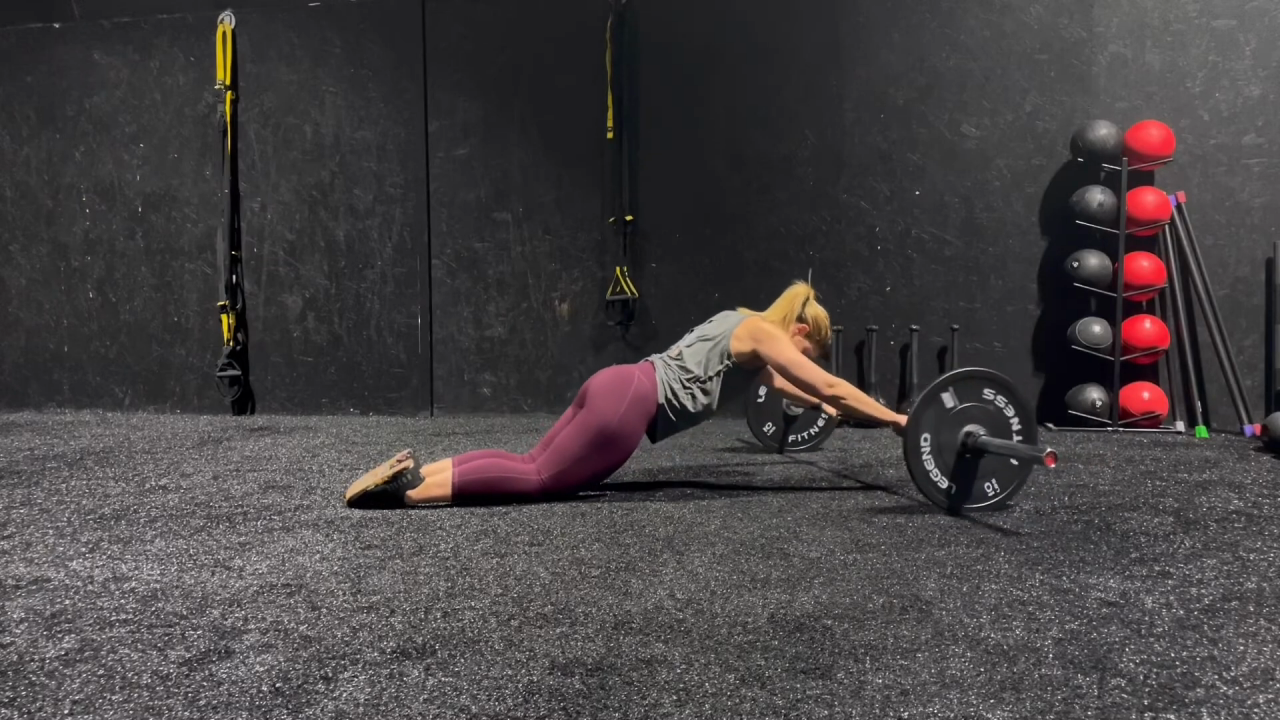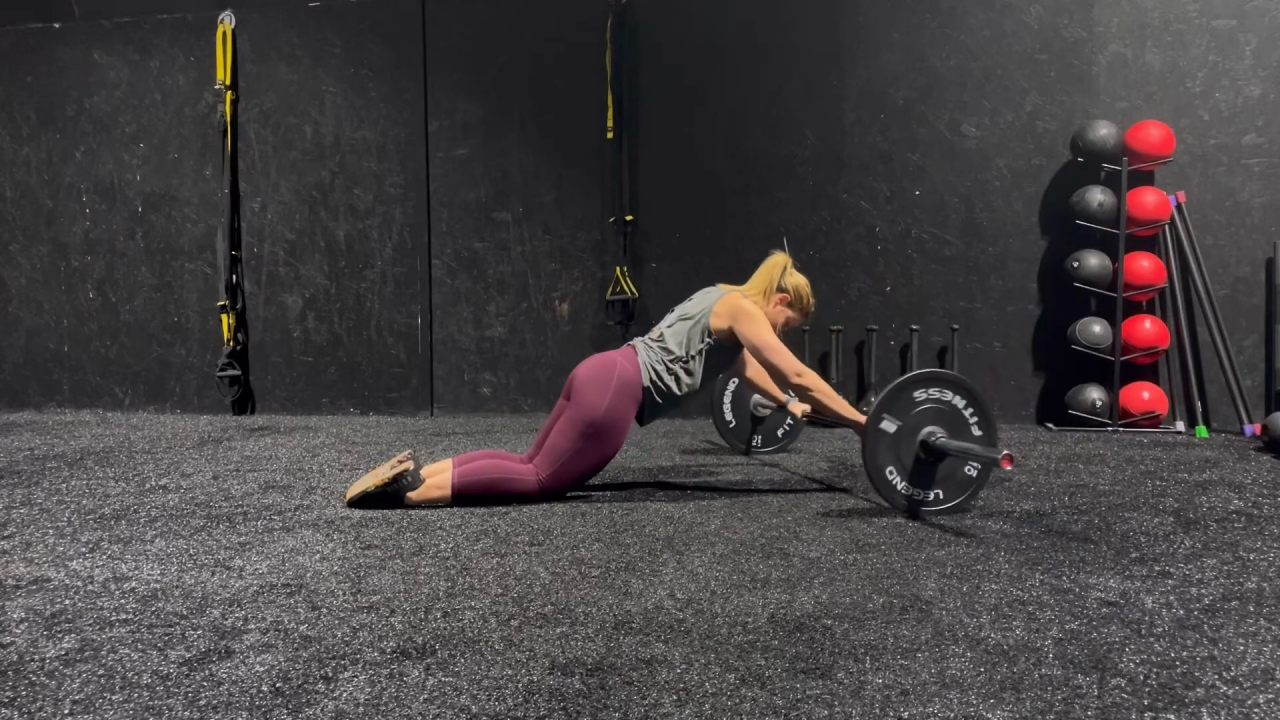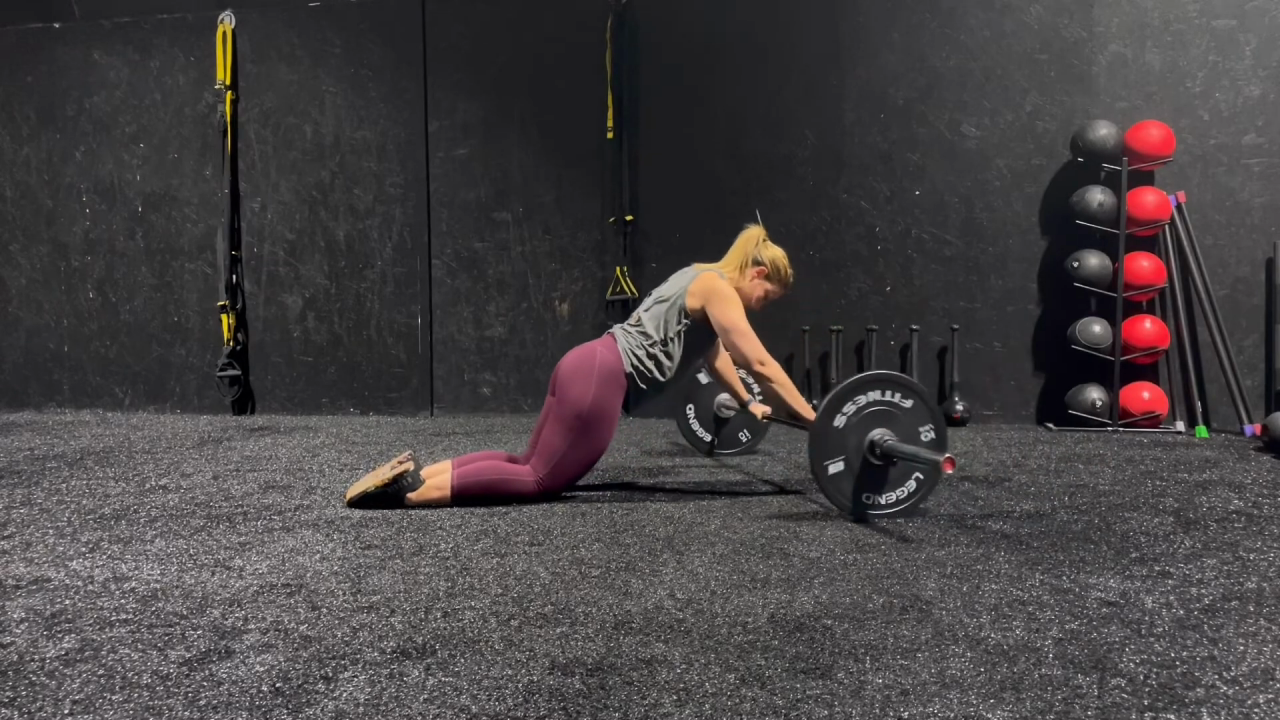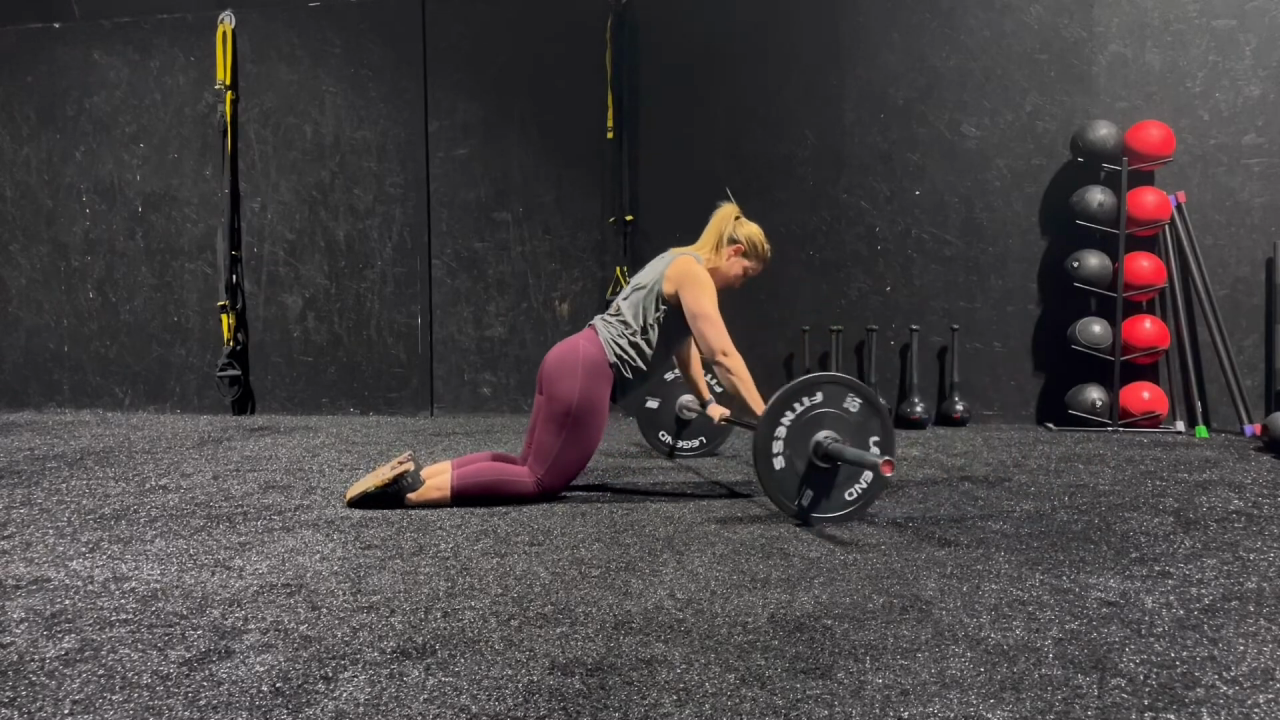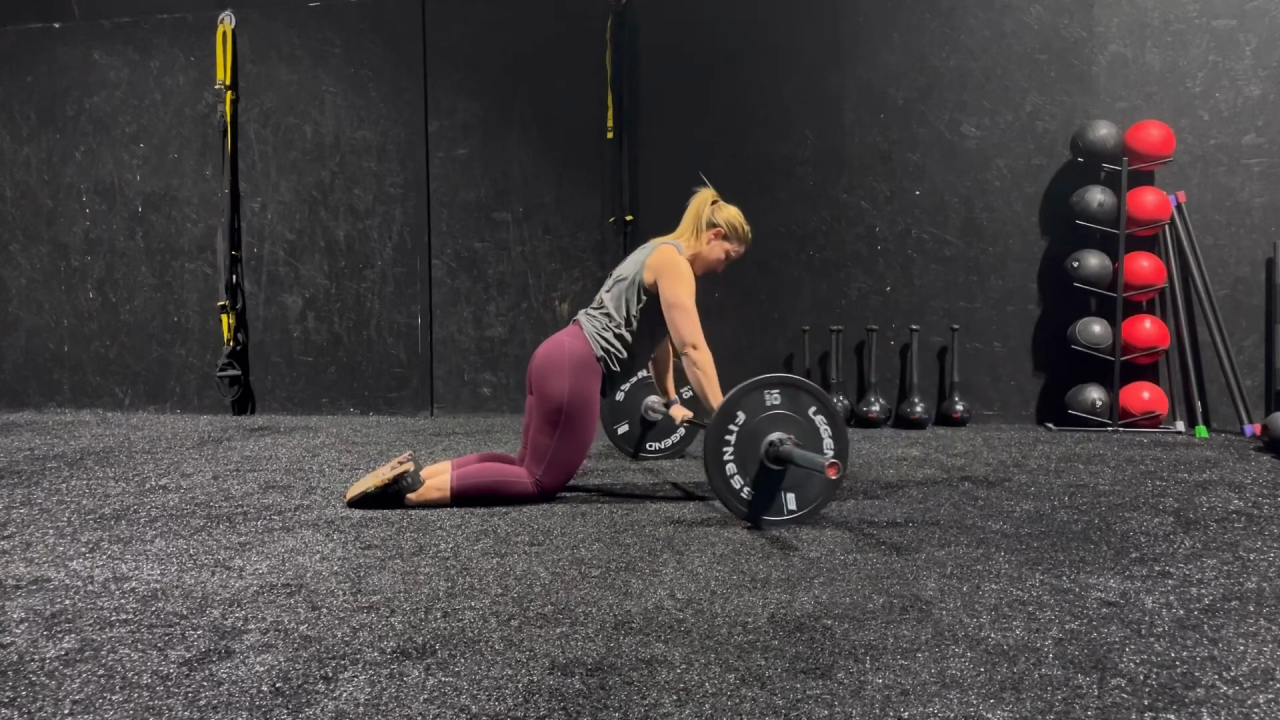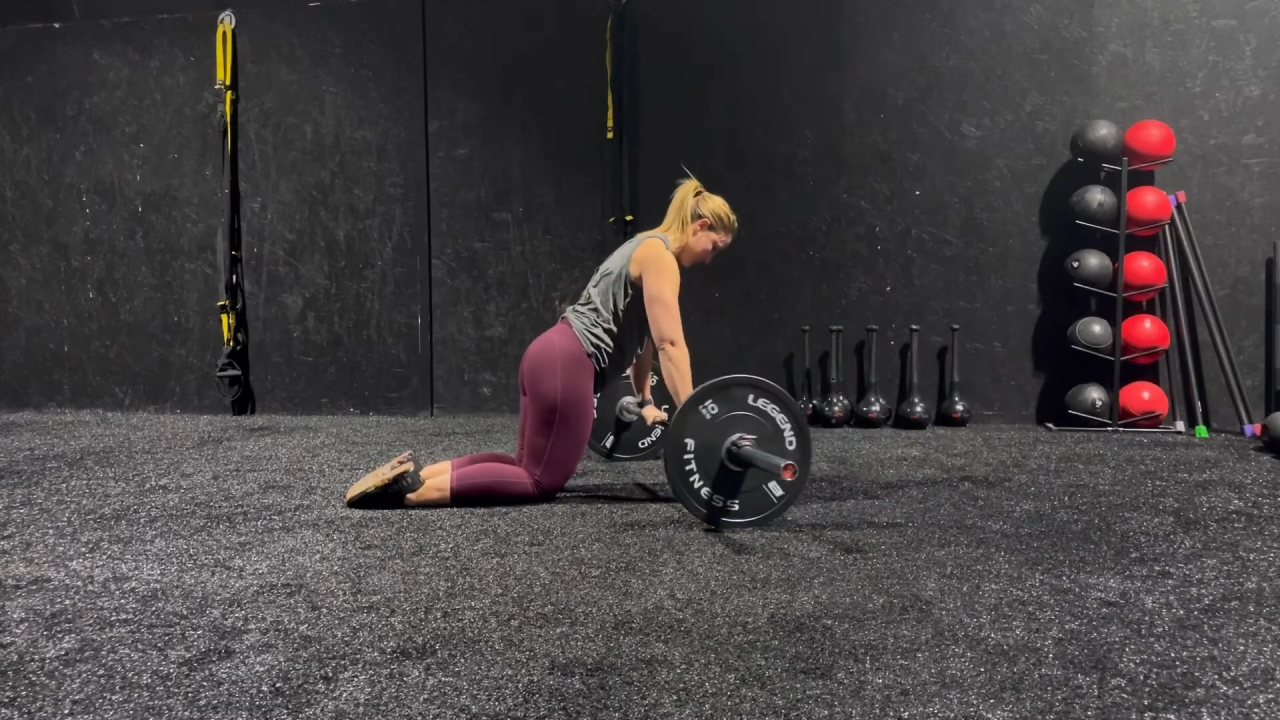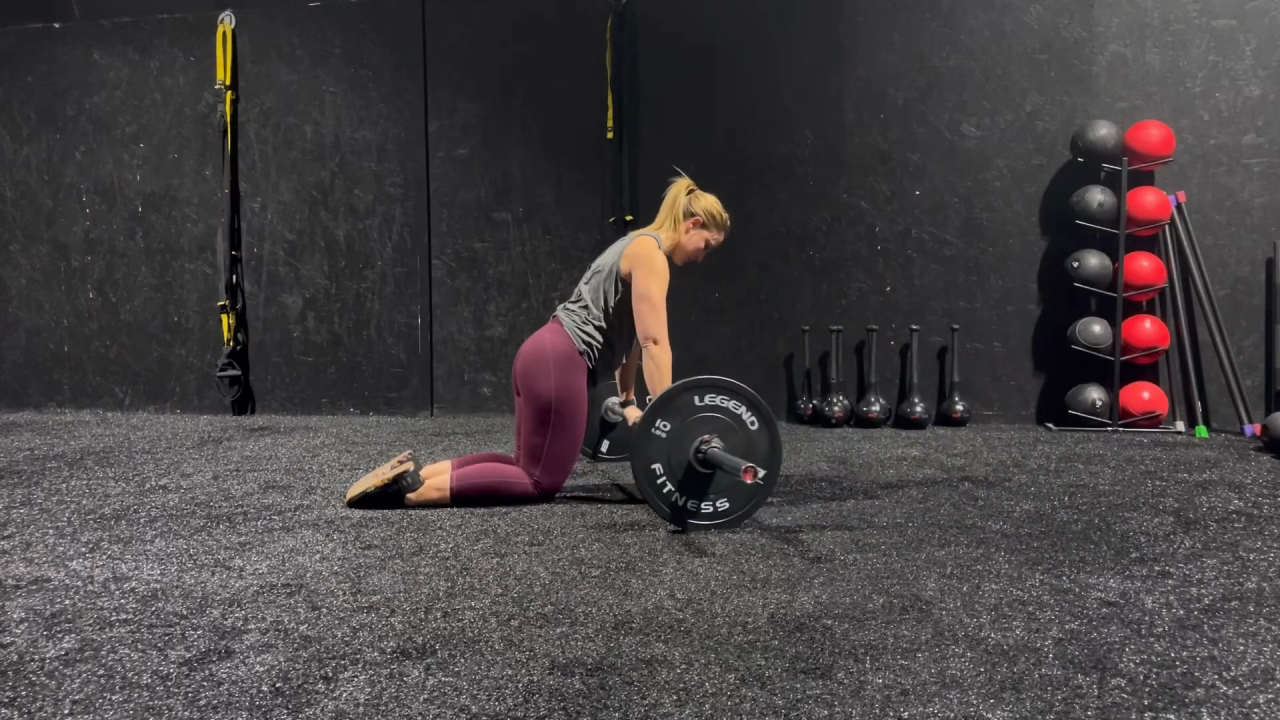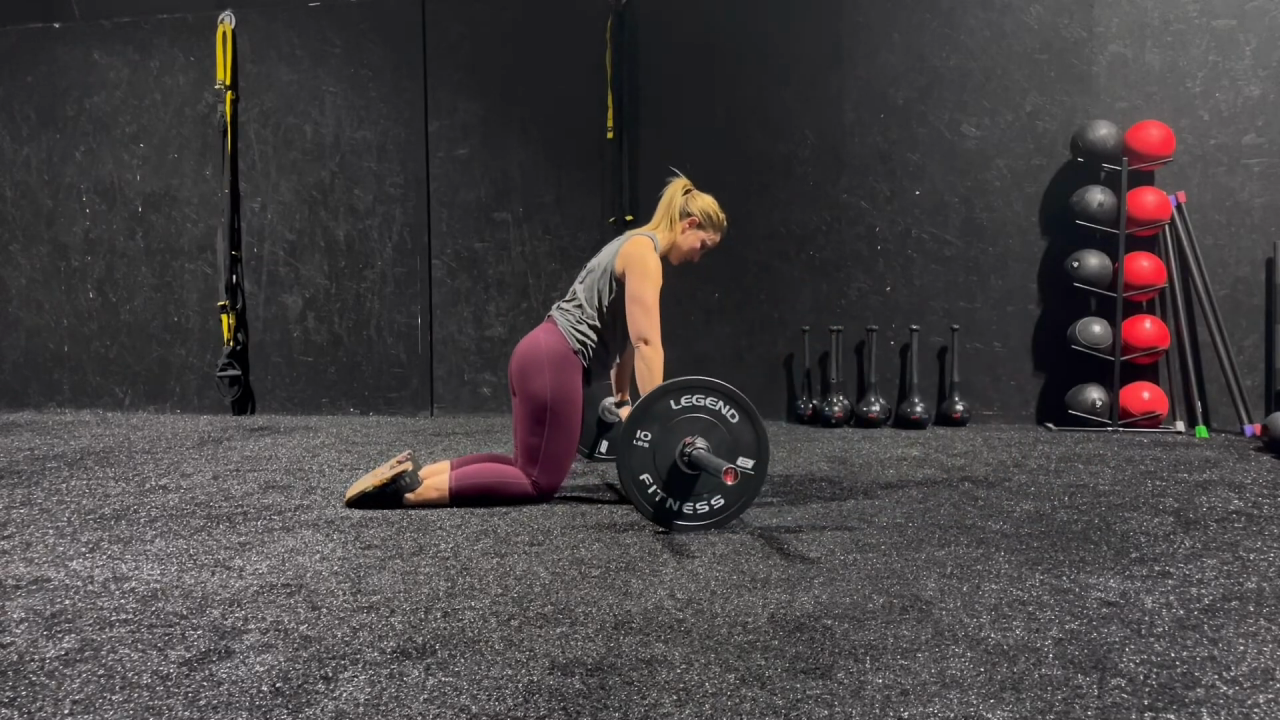
dt=0.3s
person 1, frame 1
left shoulder: (744, 324)
right shoulder: (764, 332)
left elbow: (776, 380)
right elbow: (829, 384)
left wrist: (821, 407)
right wrist: (894, 419)
left hip: (614, 387)
right hip: (629, 402)
left knee: (534, 465)
right knee: (537, 480)
left ankle: (415, 470)
right ankle: (411, 488)
person 1, frame 2
left shoulder: (727, 300)
right shoulder: (744, 309)
left elbow: (747, 366)
right elbow: (798, 374)
left wrist: (787, 405)
right wrist: (858, 420)
left hip: (602, 377)
right hip: (615, 388)
left knee: (532, 464)
right knee: (541, 481)
left ankle: (415, 471)
right ankle: (412, 487)
person 1, frame 3
left shoulder: (703, 278)
right shoulder: (719, 289)
left elbow: (716, 354)
right elbow: (761, 363)
left wrist: (748, 402)
right wrist: (813, 419)
left hip: (586, 367)
right hip: (601, 378)
left knee: (531, 467)
right knee: (540, 481)
left ankle: (417, 472)
right ankle: (413, 489)
person 1, frame 4
left shoulder: (681, 262)
right shoulder: (695, 273)
left elbow: (686, 343)
right elbow: (724, 355)
left wrist: (707, 402)
right wrist: (764, 418)
left hip: (576, 362)
right hip: (587, 369)
left knee: (532, 468)
right knee: (541, 482)
left ankle: (416, 472)
right ankle: (412, 488)
person 1, frame 5
left shoulder: (662, 254)
right shoulder: (674, 263)
left elbow: (660, 339)
right elbow: (693, 347)
left wrist: (671, 401)
left hip: (563, 359)
right hip: (576, 366)
left knee: (532, 469)
right knee: (542, 483)
left ankle: (417, 472)
right ankle: (412, 489)
person 1, frame 6
left shoulder: (648, 249)
right shoulder: (660, 256)
left elbow: (642, 337)
right elbow: (671, 343)
left wrist: (645, 401)
left hip: (554, 357)
right hip: (566, 363)
left knee: (532, 467)
right knee: (542, 483)
left ankle: (416, 472)
right ankle: (412, 489)
person 1, frame 7
left shoulder: (640, 247)
right shoulder: (651, 254)
left elbow: (630, 336)
right elbow: (654, 342)
left wrist: (628, 401)
left hip: (546, 356)
right hip: (559, 361)
left knee: (529, 467)
right knee: (541, 483)
left ankle: (415, 472)
right ankle: (412, 488)
person 1, frame 8
left shoulder: (636, 247)
right shoulder: (644, 252)
left elbow: (625, 336)
right elbow: (646, 341)
left wrist: (623, 401)
left hip: (544, 355)
right hip: (554, 360)
left knee: (529, 468)
right knee: (540, 483)
left ankle: (414, 473)
right ankle: (410, 488)
